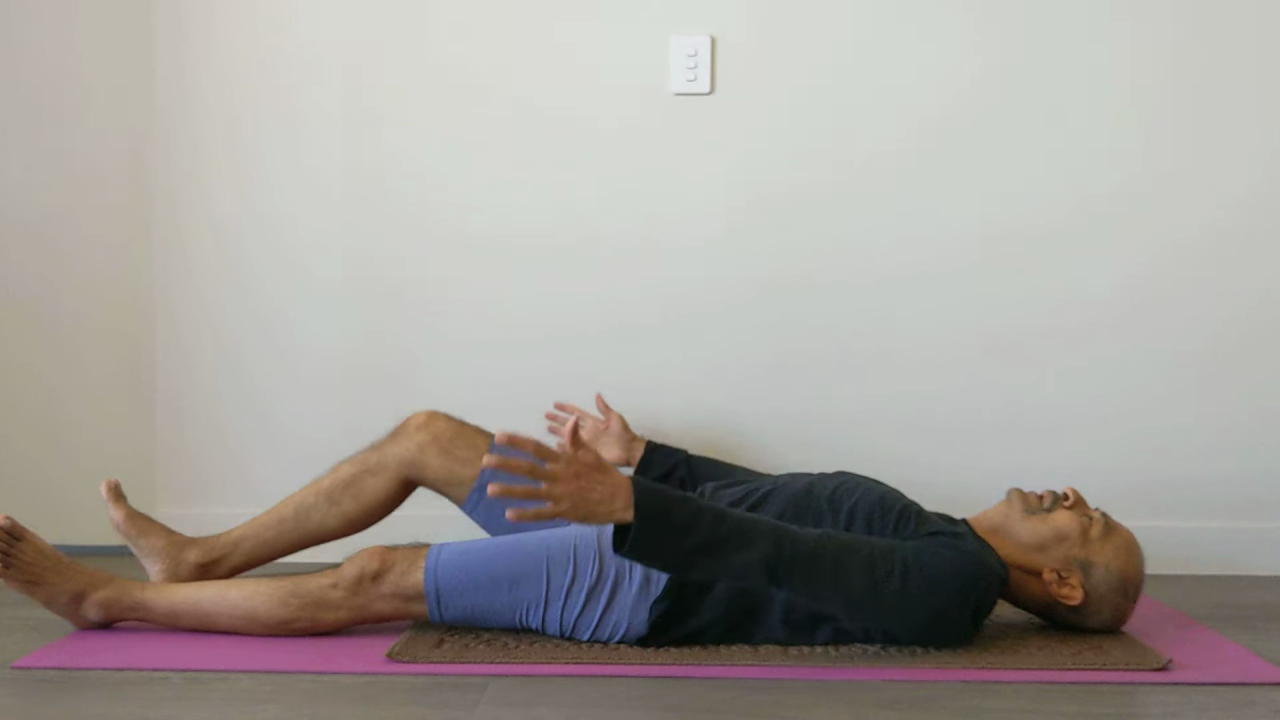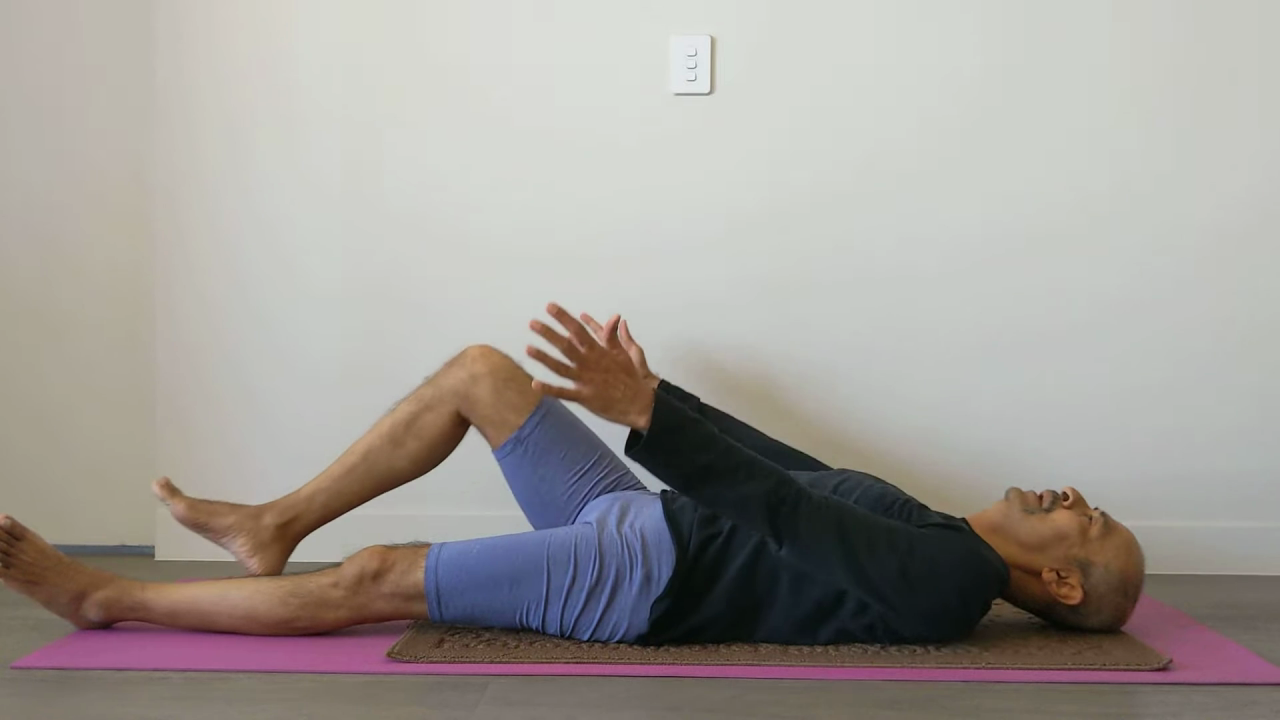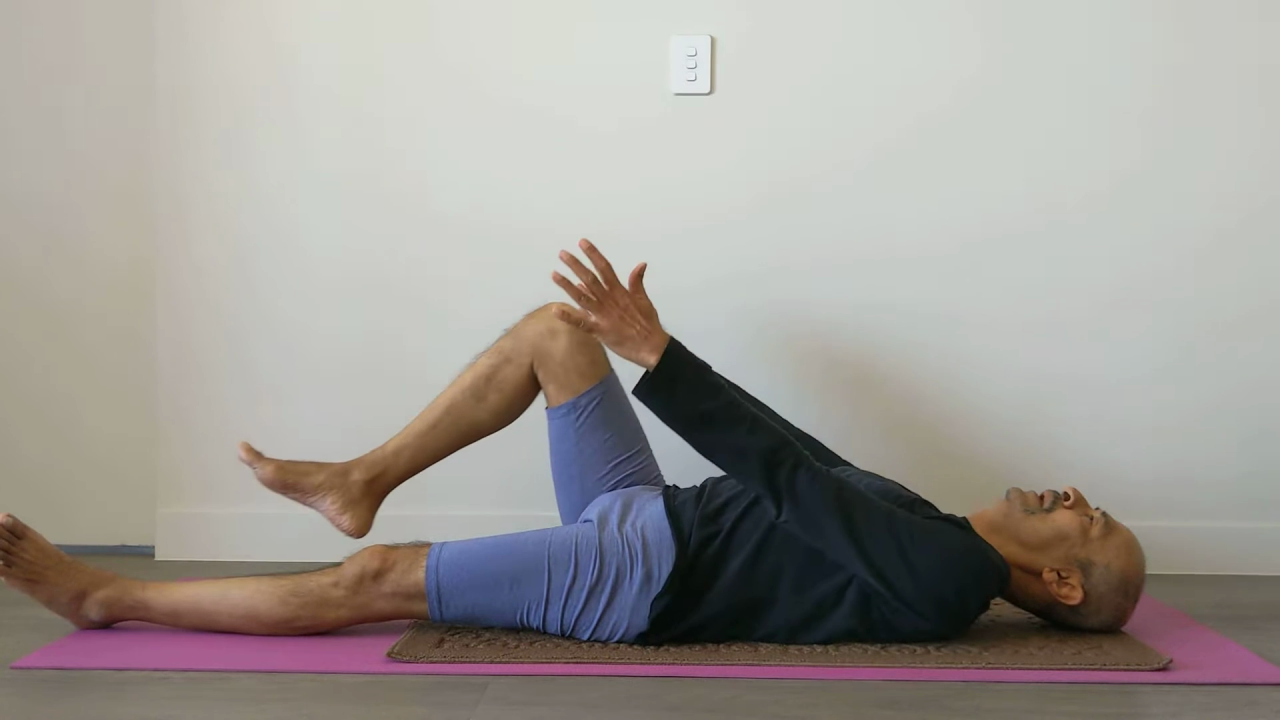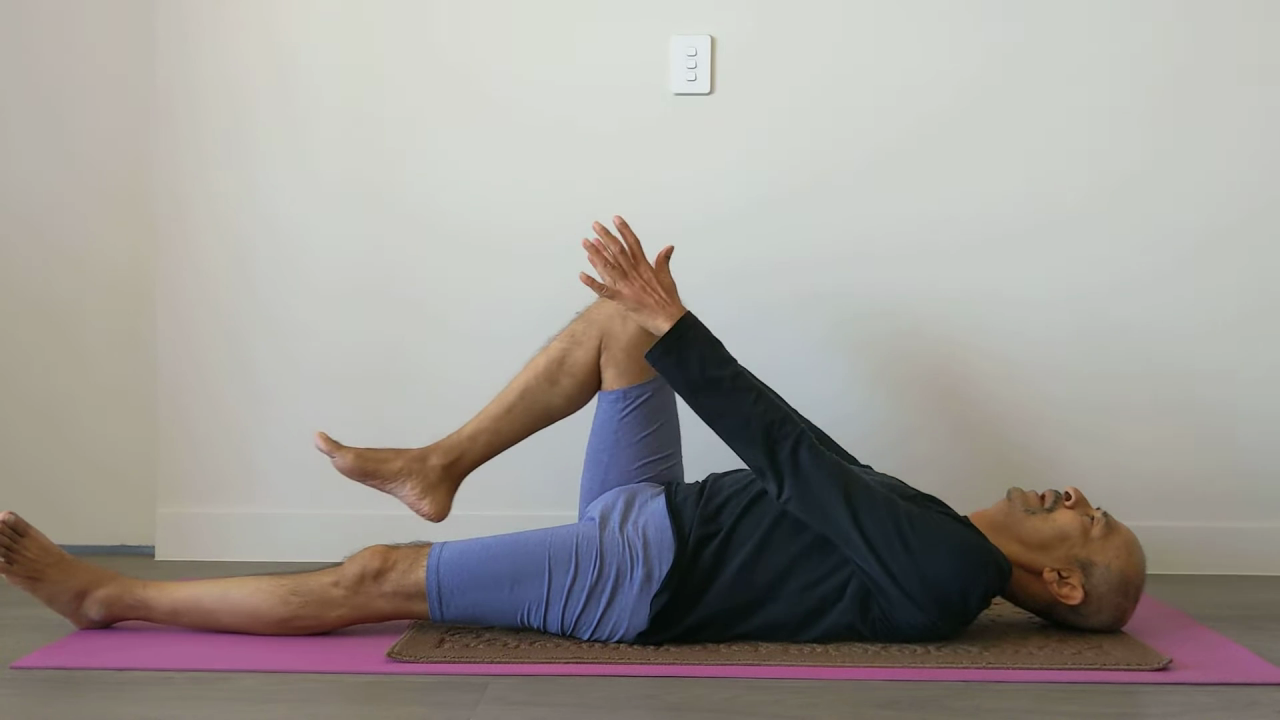
dt=0.2s
person 1, frame 1
left shoulder: (948, 589)
right shoulder: (932, 537)
left elbow: (785, 559)
left wrist: (617, 508)
right wrist: (641, 458)
left hip: (642, 585)
right hip: (647, 518)
left knee: (371, 581)
right knee: (420, 436)
left ankle: (107, 598)
right ankle: (190, 554)
person 1, frame 2
left shoulder: (942, 584)
right shoulder: (929, 538)
left elbow: (787, 513)
right elbow: (784, 465)
left wrist: (642, 411)
right wrist: (651, 399)
left hip: (640, 581)
right hip: (650, 521)
left knee: (371, 582)
right knee: (473, 371)
left ankle: (107, 598)
right ankle: (266, 527)
person 1, frame 3
left shoulder: (942, 577)
right shoulder: (928, 536)
left elbow: (787, 482)
right elbow: (797, 460)
left wrist: (654, 357)
right wrist: (655, 351)
left hip: (635, 577)
right hip: (653, 515)
left knee: (369, 583)
right knee: (544, 333)
left ankle: (104, 597)
right ankle: (354, 483)
person 1, frame 4
left shoulder: (943, 573)
right shoulder: (932, 536)
left elbow: (788, 458)
right elbow: (806, 468)
left wrist: (670, 327)
right wrist: (659, 324)
left hip: (634, 578)
right hip: (653, 518)
left knee: (369, 582)
right knee: (611, 325)
left ankle: (110, 600)
right ankle: (432, 469)
